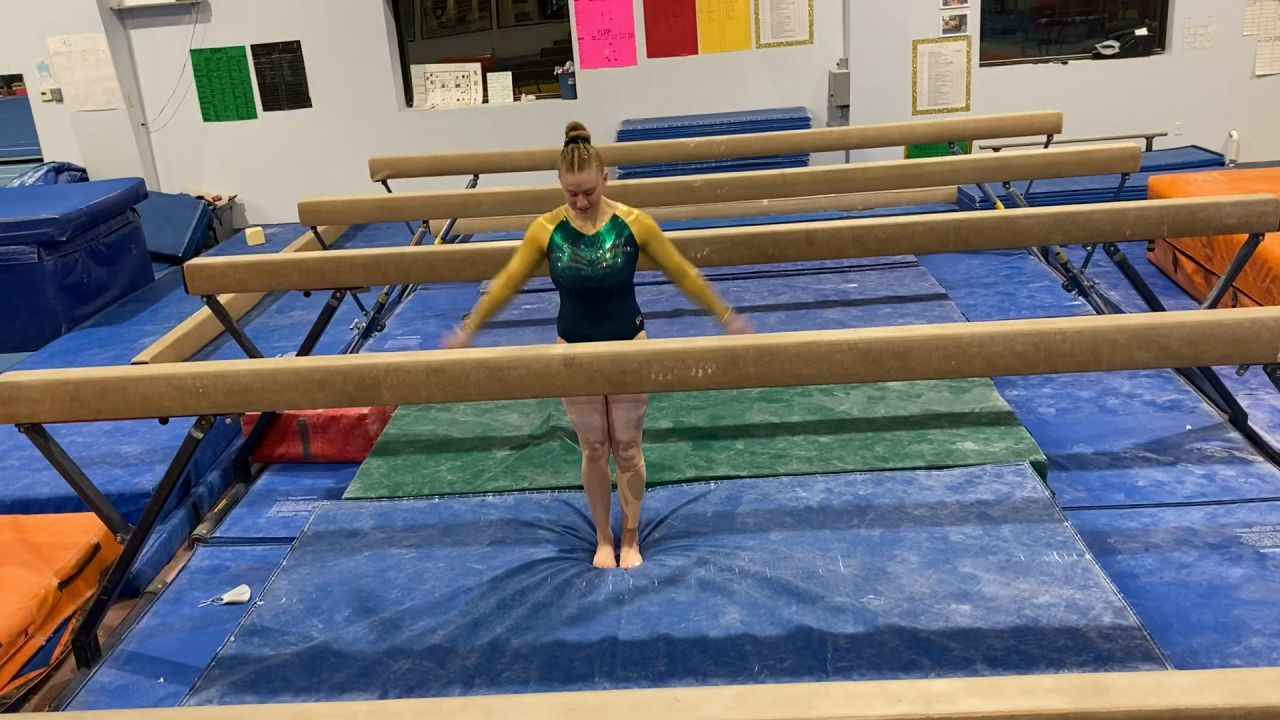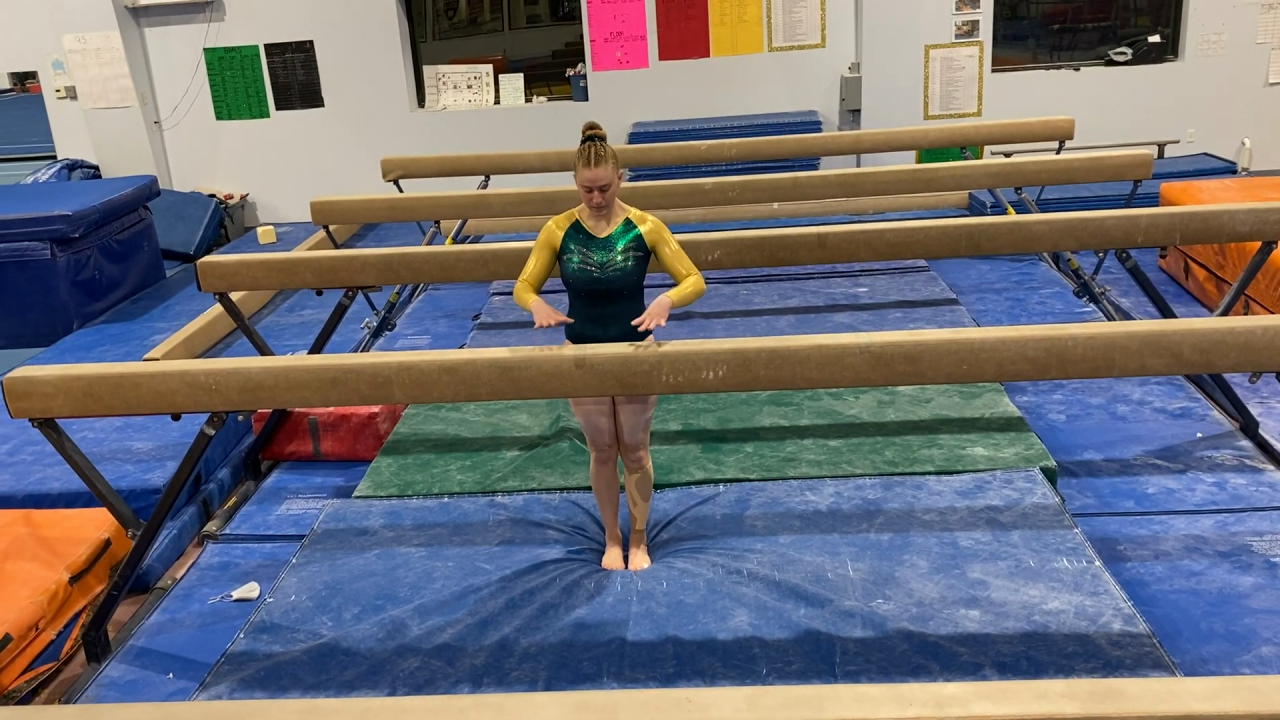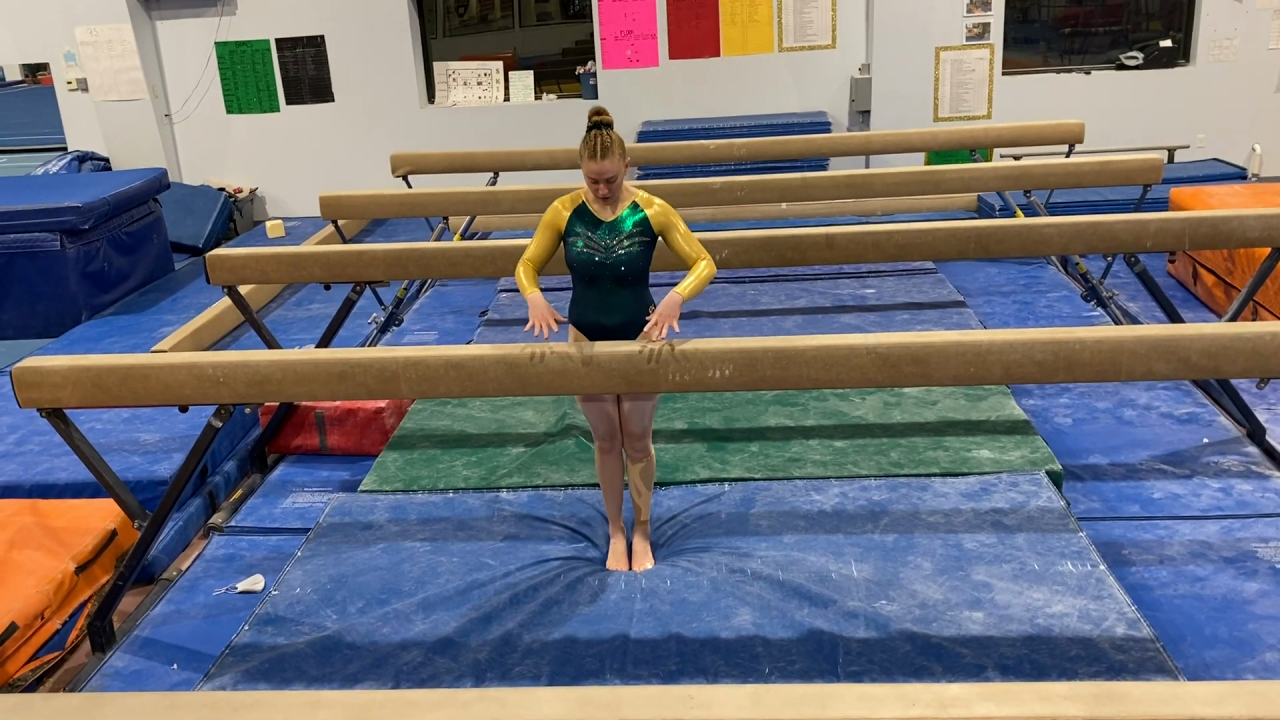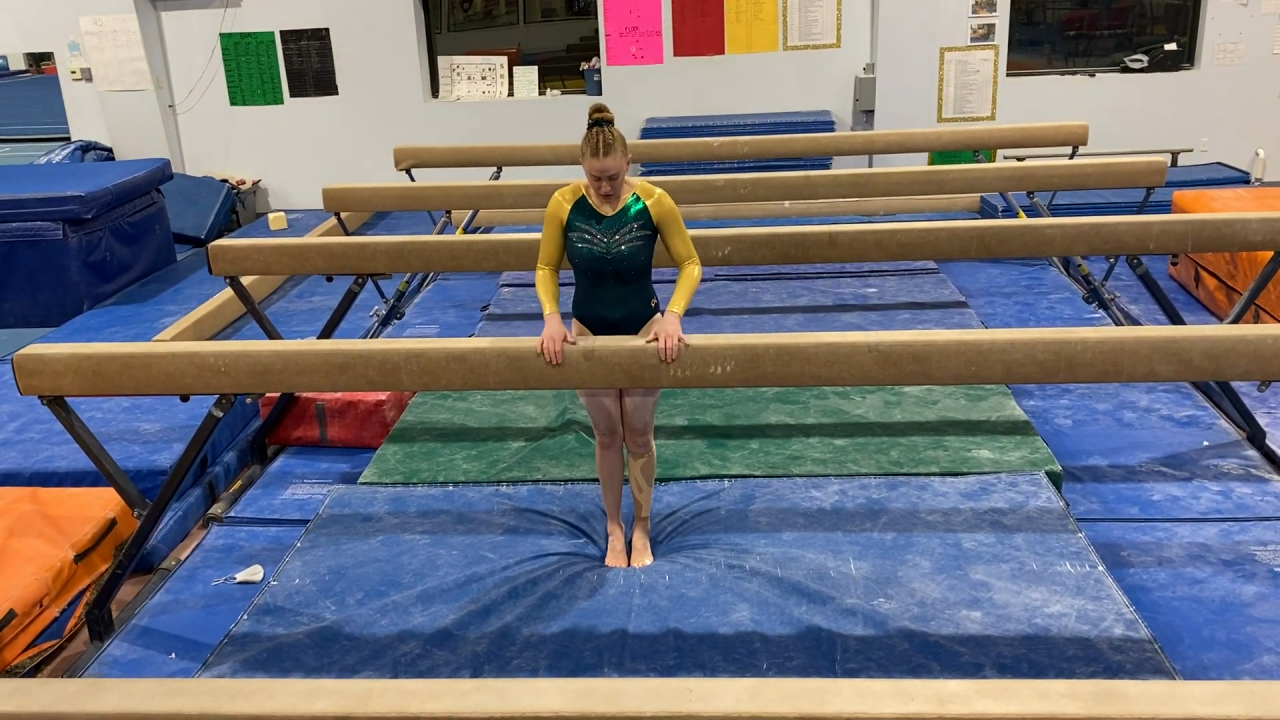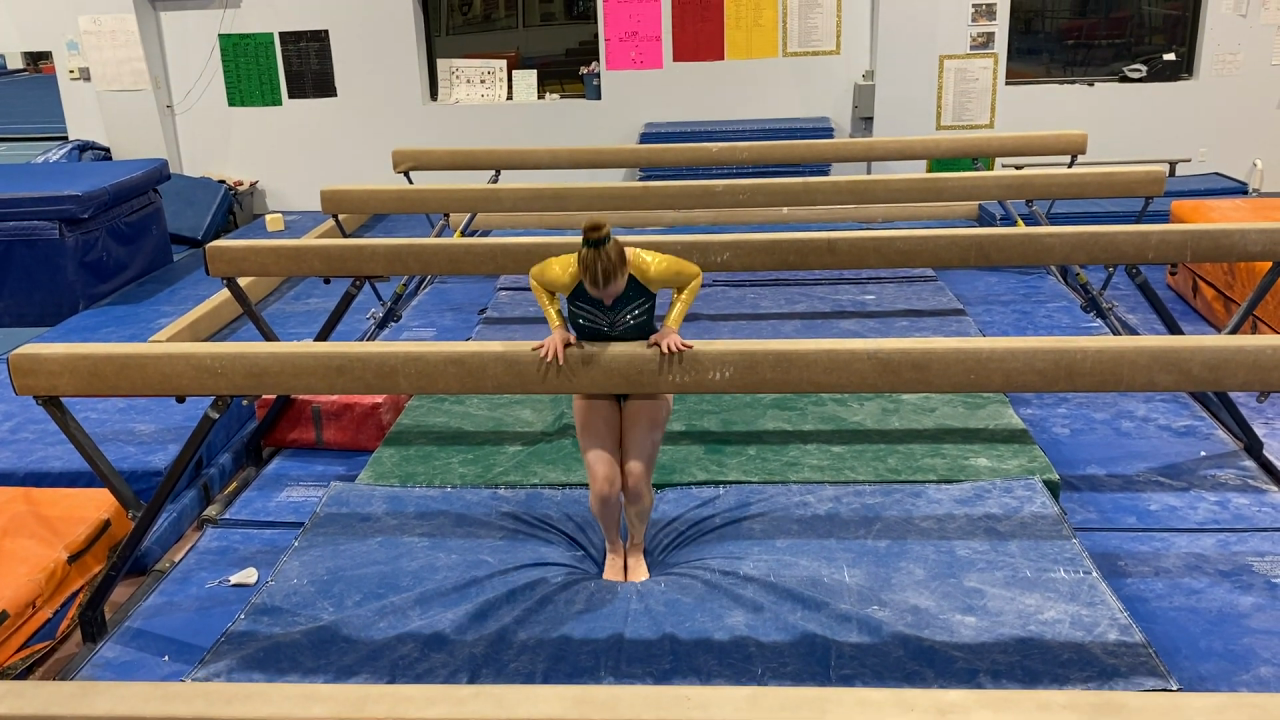
dt=0.7s
person 1, frame 1
left shoulder: (634, 223)
right shoulder: (546, 230)
left elbow: (682, 272)
right elbow: (509, 281)
left wrist: (725, 315)
right wrist: (470, 327)
left knee: (627, 449)
right knee: (594, 450)
left ankle: (631, 538)
right ankle: (603, 538)
person 1, frame 2
left shoulder: (645, 227)
right shoulder: (558, 230)
left elbow: (695, 282)
right elbow: (523, 287)
left wrist: (666, 300)
right wrist: (538, 305)
left knee: (635, 451)
right knee: (602, 452)
left ankle: (638, 539)
right ankle: (612, 539)
person 1, frame 3
left shoulder: (652, 211)
right shoulder: (563, 212)
left elbow: (704, 264)
right elbow: (527, 265)
left wrist: (676, 297)
right wrist: (534, 298)
left hip: (640, 338)
right hip: (586, 341)
left knee: (638, 442)
right knee: (606, 443)
left ankle: (641, 530)
right ankle: (615, 532)
person 1, frame 4
left shoulder: (654, 202)
right shoulder: (563, 204)
left elbow: (690, 265)
right elbow: (545, 268)
left wrist: (674, 316)
right wrist: (551, 317)
left hip: (643, 329)
right hip: (589, 333)
left knee: (639, 436)
right knee: (607, 436)
left ankle: (642, 525)
right ankle: (614, 528)
person 1, frame 5
left shoulder: (651, 269)
right shoulder: (561, 276)
left elbow: (693, 278)
right elbow: (536, 280)
left wrist: (670, 328)
right wrist: (558, 328)
left knee: (637, 477)
right knee: (604, 491)
left ankle: (636, 547)
right ankle: (613, 545)
